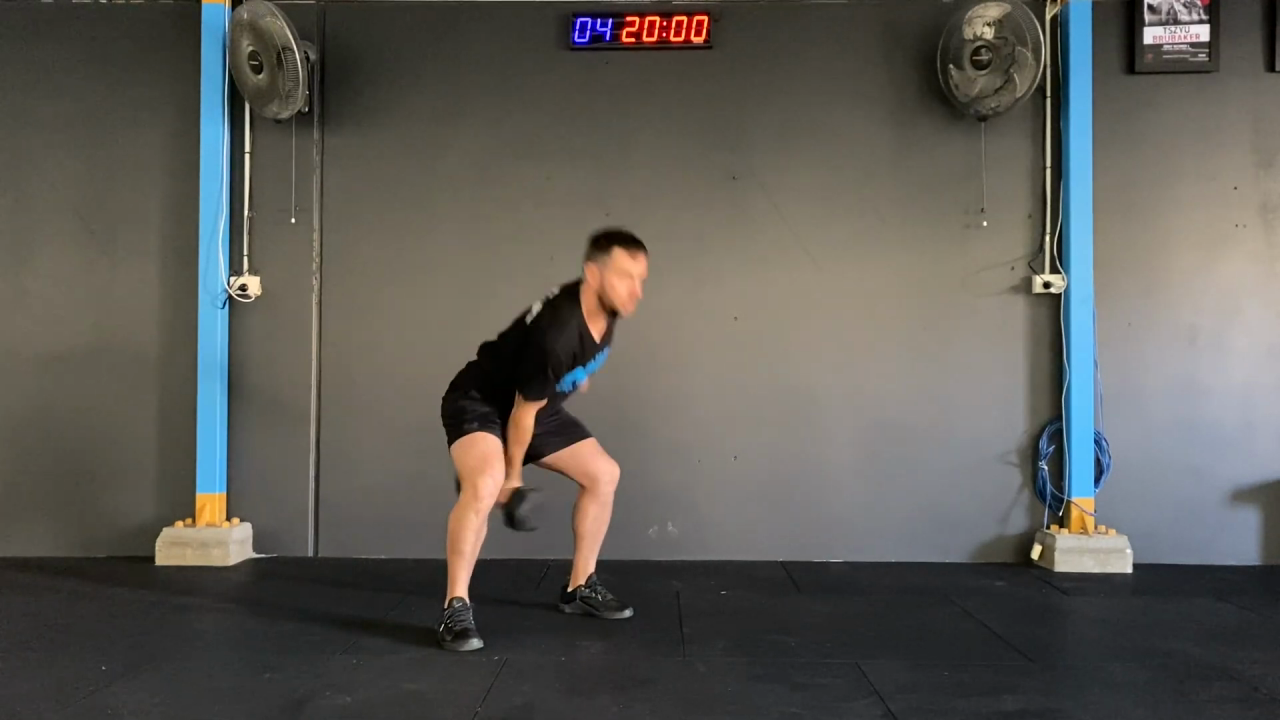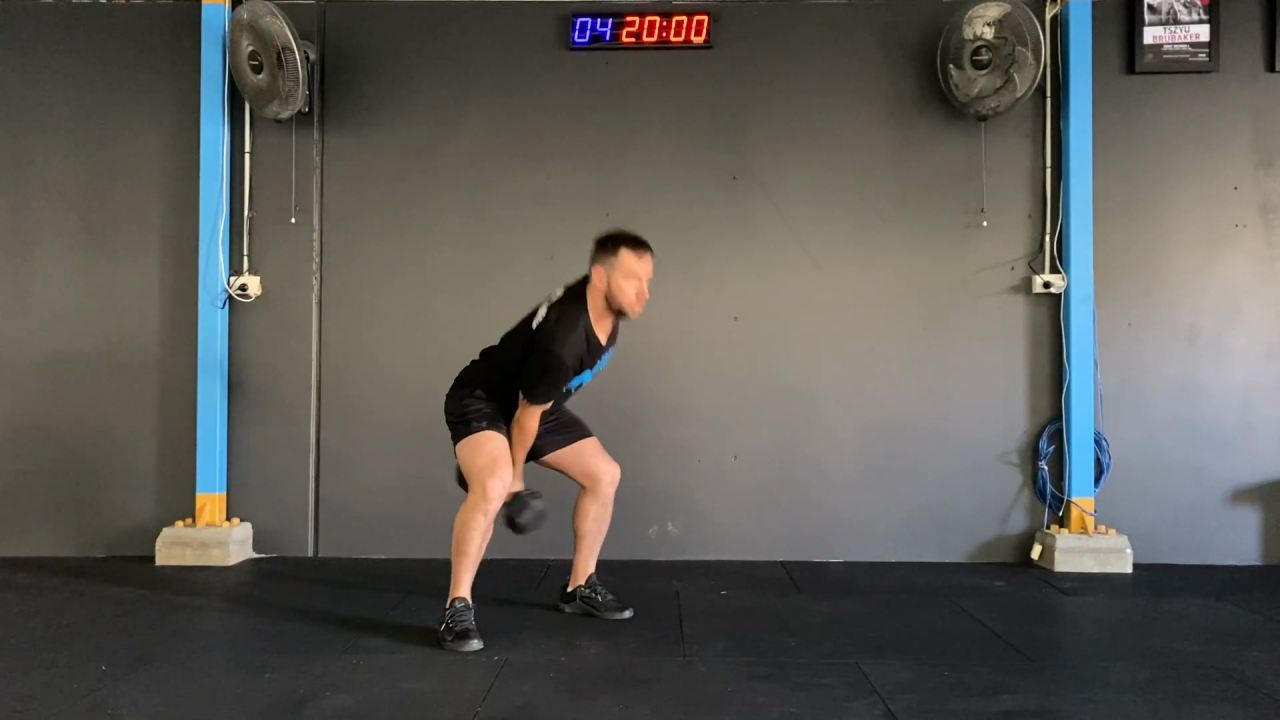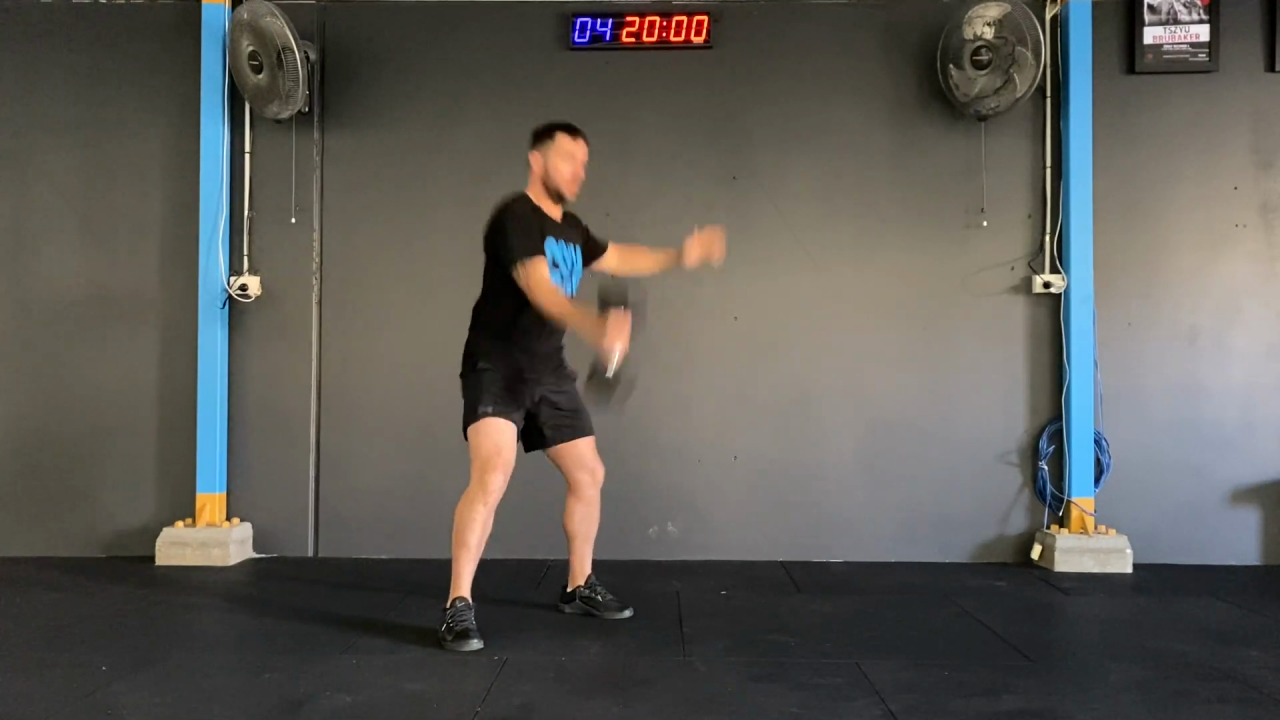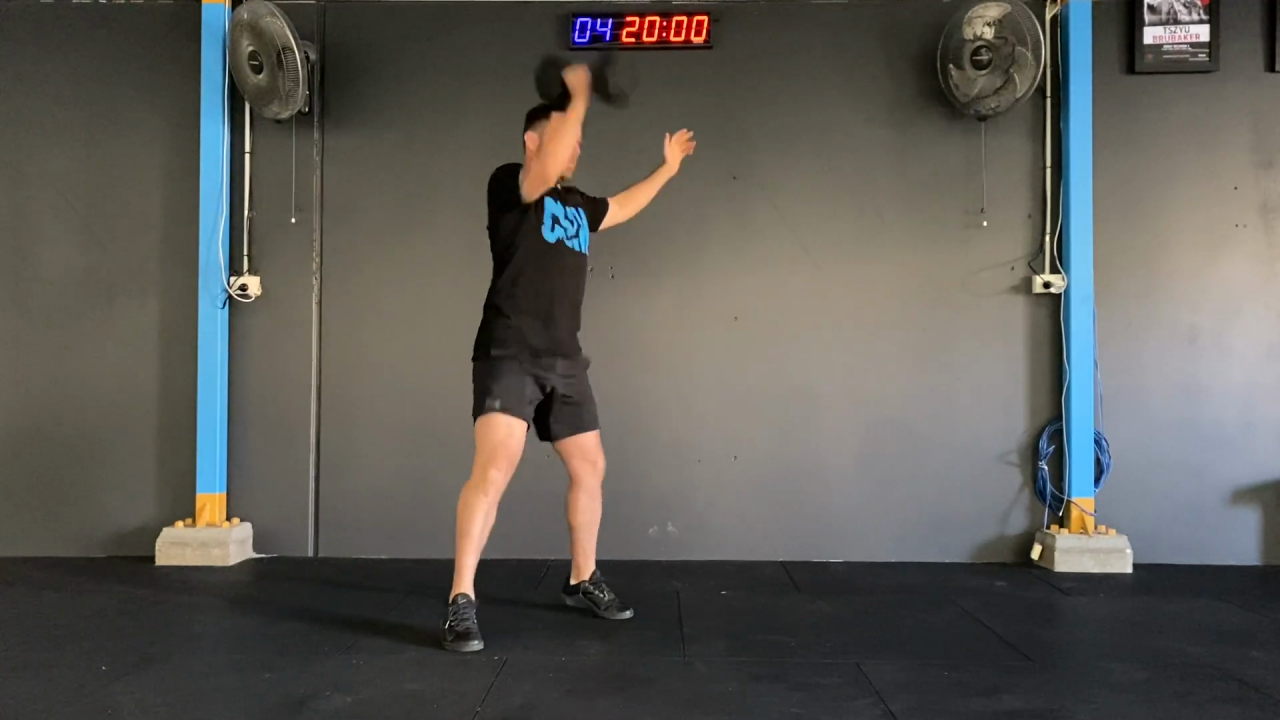
dt=0.3s
person 1, frame 1
left shoulder: (601, 302)
right shoulder: (555, 336)
right elbow: (524, 414)
left wrist: (578, 378)
right wrist: (511, 473)
left hip: (536, 401)
right hip: (479, 402)
left knee: (604, 475)
right knee: (485, 485)
left ankle: (579, 586)
right ankle: (456, 607)
person 1, frame 2
left shoulder: (602, 300)
right shoulder: (562, 340)
right elbow: (527, 416)
right wrist: (514, 470)
left hip: (537, 401)
right hip: (482, 402)
left knee: (604, 475)
right knee: (494, 485)
left ankle: (580, 586)
right ankle: (457, 607)
person 1, frame 3
left shoulder: (570, 226)
right shoulder: (516, 216)
left elbow: (618, 262)
right elbow: (542, 292)
left wrist: (679, 257)
right wrist: (597, 329)
left hip: (549, 370)
right hip: (495, 367)
left knee: (588, 474)
right knee: (492, 476)
left ankle: (580, 586)
right ankle: (458, 605)
person 1, frame 4
left shoulder: (576, 204)
right shoulder: (510, 182)
left elbow: (623, 206)
right elbow: (545, 174)
left wrist: (668, 166)
right wrist: (579, 101)
left hip: (563, 356)
right hip: (510, 353)
left knee: (589, 468)
right knee: (493, 472)
left ankle: (583, 580)
right ankle: (461, 599)
